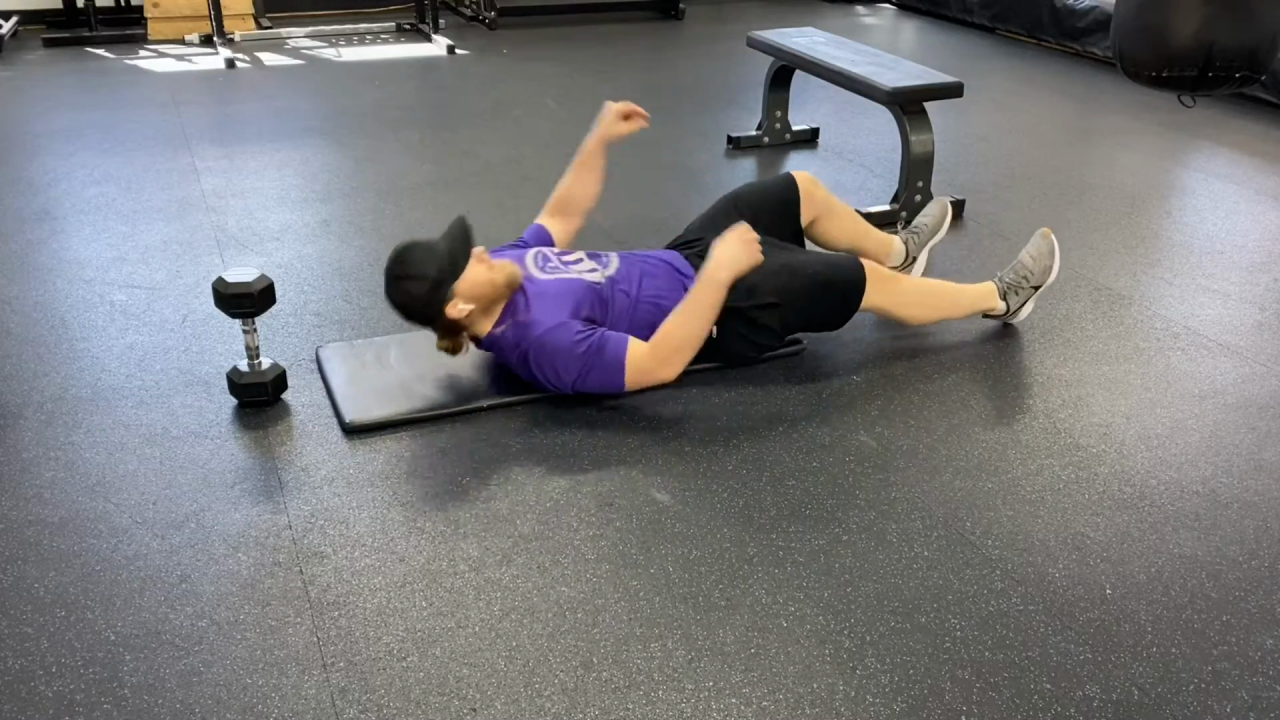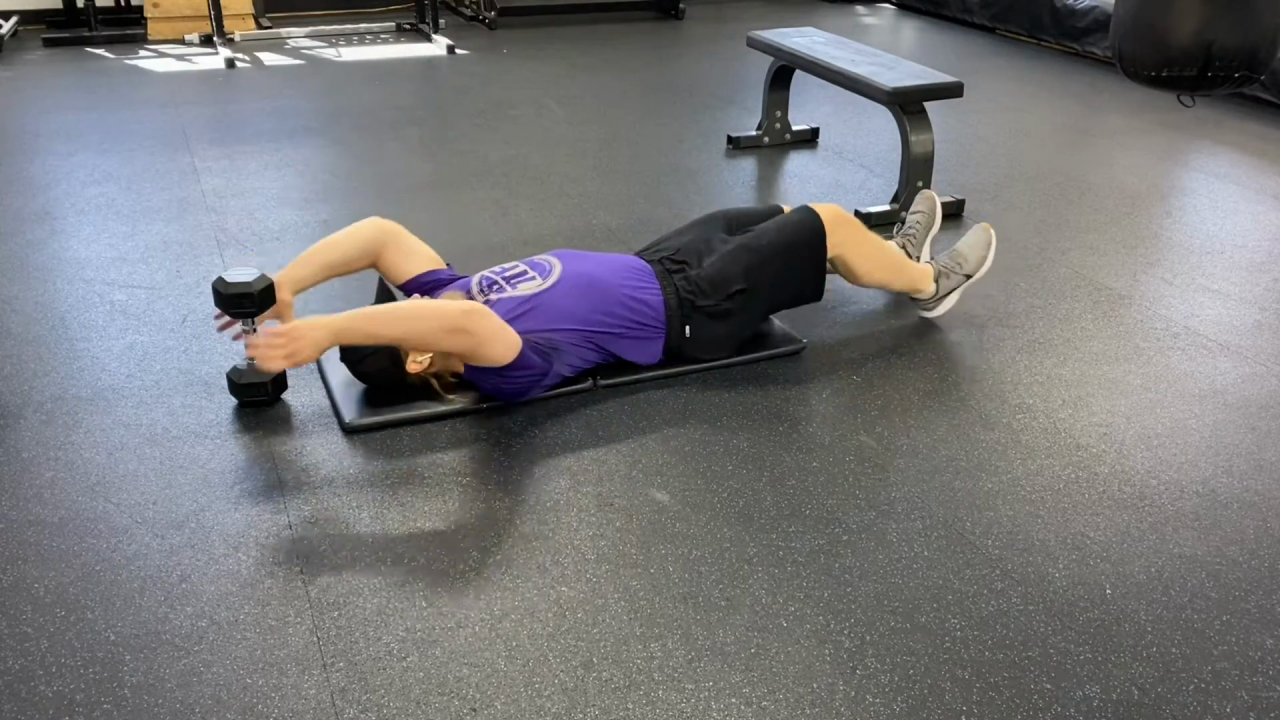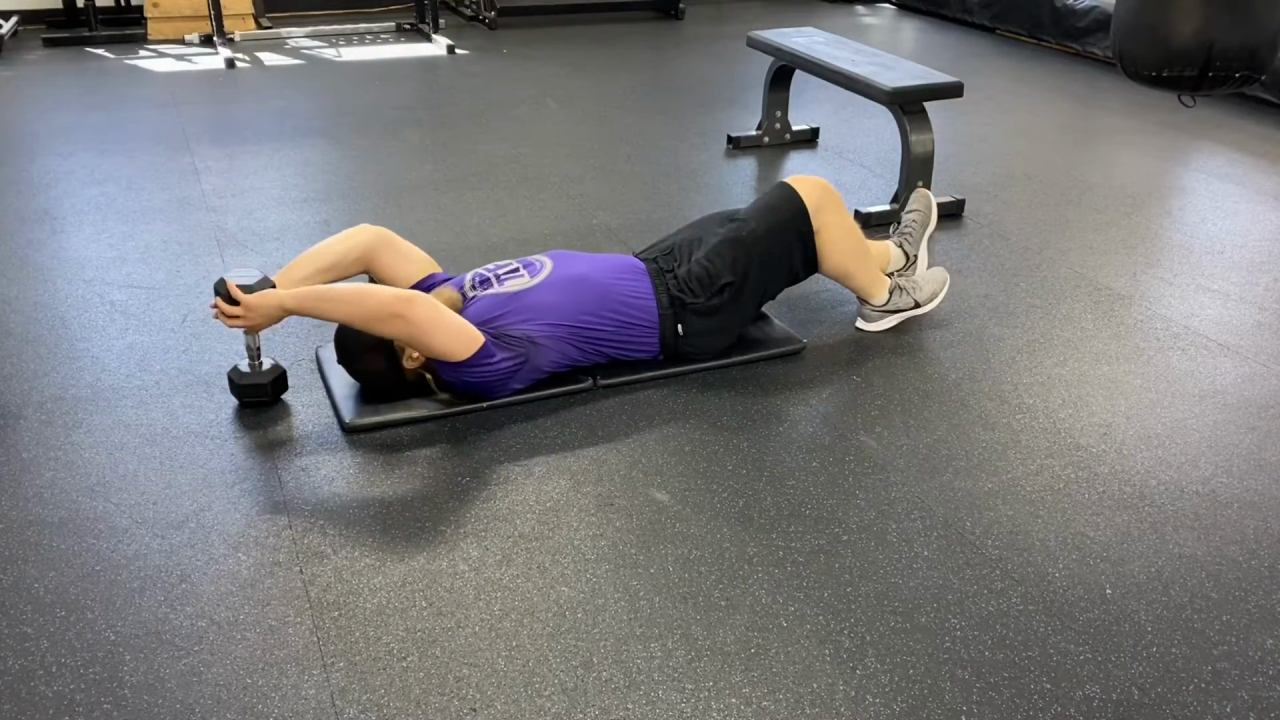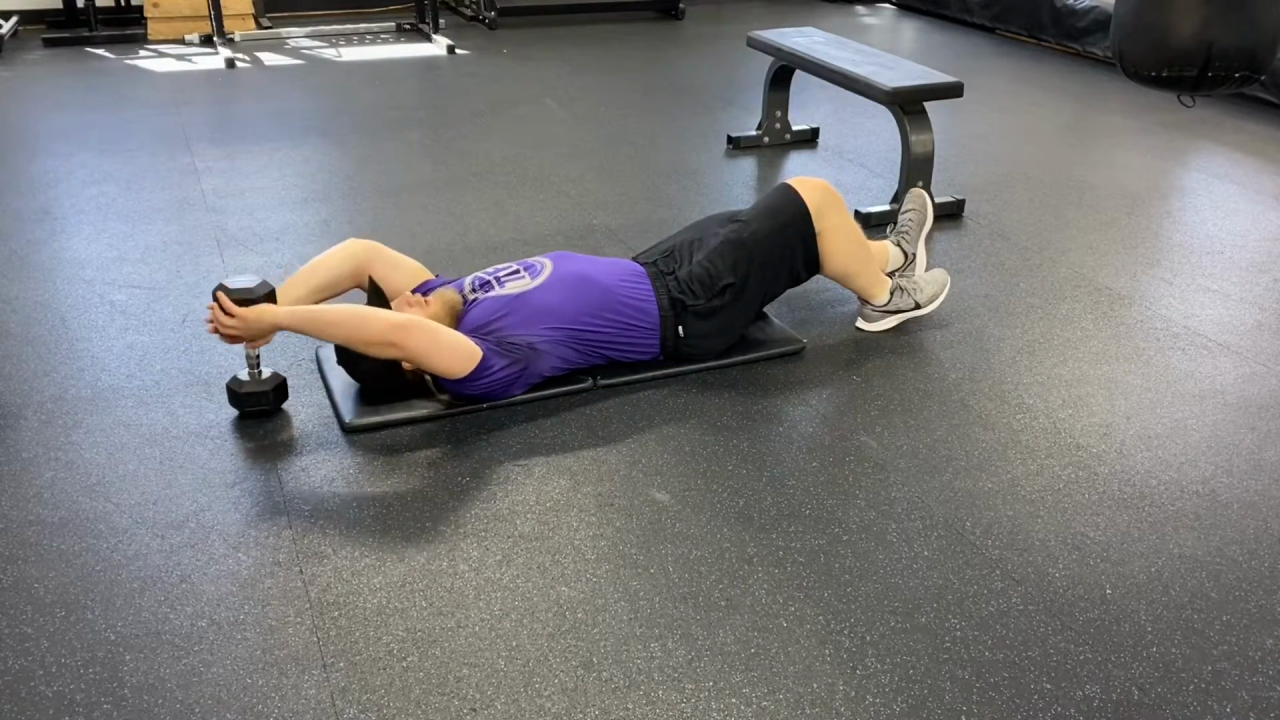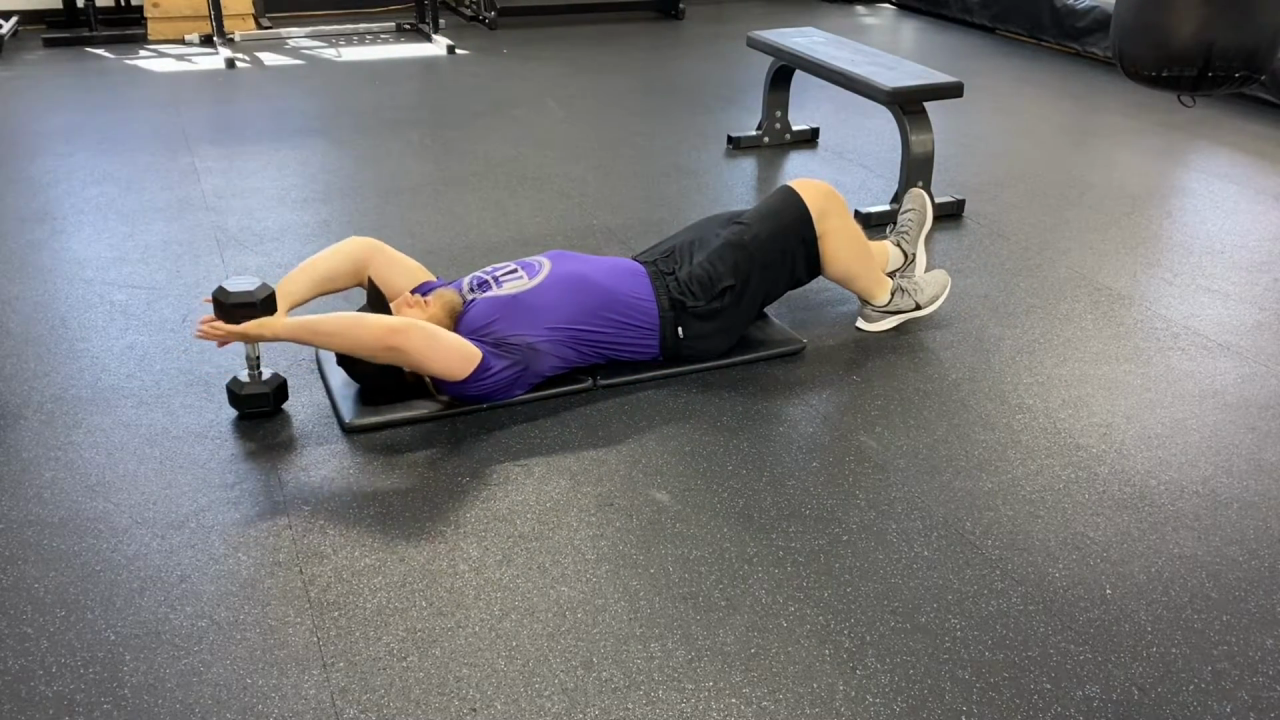
dt=1s
person 1, frame 1
left shoulder: (505, 267)
right shoulder: (542, 342)
left elbow: (564, 214)
right elbow: (658, 363)
left wrist: (598, 139)
right wrist: (722, 270)
left hip: (678, 259)
right hip: (711, 317)
left knee: (801, 191)
right knee: (868, 283)
left ankle: (897, 250)
right ankle: (996, 298)
person 1, frame 2
left shoulder: (441, 299)
right shoulder: (494, 370)
left elbow: (383, 233)
right elbow: (470, 322)
left wrist: (286, 284)
right wrist: (323, 328)
left hip: (649, 269)
right hip: (687, 315)
left knee: (778, 217)
right knee: (829, 224)
left ankle: (894, 252)
right ankle: (930, 282)
person 1, frame 3
left shoulder: (450, 299)
right shoulder: (478, 365)
left elbow: (372, 241)
right elbow: (402, 308)
left wrist: (273, 287)
right wrist: (279, 301)
left hip: (648, 272)
right hip: (683, 313)
left knee: (773, 221)
right knee: (808, 197)
left ankle: (887, 255)
right ankle: (883, 297)
person 1, frame 4
left shoulder: (450, 302)
right shoulder: (479, 367)
left elbow: (362, 253)
right elbow: (397, 332)
left wrist: (273, 301)
right wrist: (272, 317)
left hip: (649, 274)
right hip: (684, 314)
left knee: (772, 220)
right knee: (810, 198)
left ankle: (883, 255)
right ankle: (884, 297)
person 1, frame 5
left shoulder: (450, 301)
right shoulder: (481, 368)
left elbow: (363, 252)
right elbow: (397, 339)
left wrist: (273, 298)
right wrist: (273, 324)
left hip: (650, 273)
right hip: (684, 314)
left knee: (770, 221)
right knee: (812, 201)
left ankle: (882, 256)
right ankle: (886, 297)
